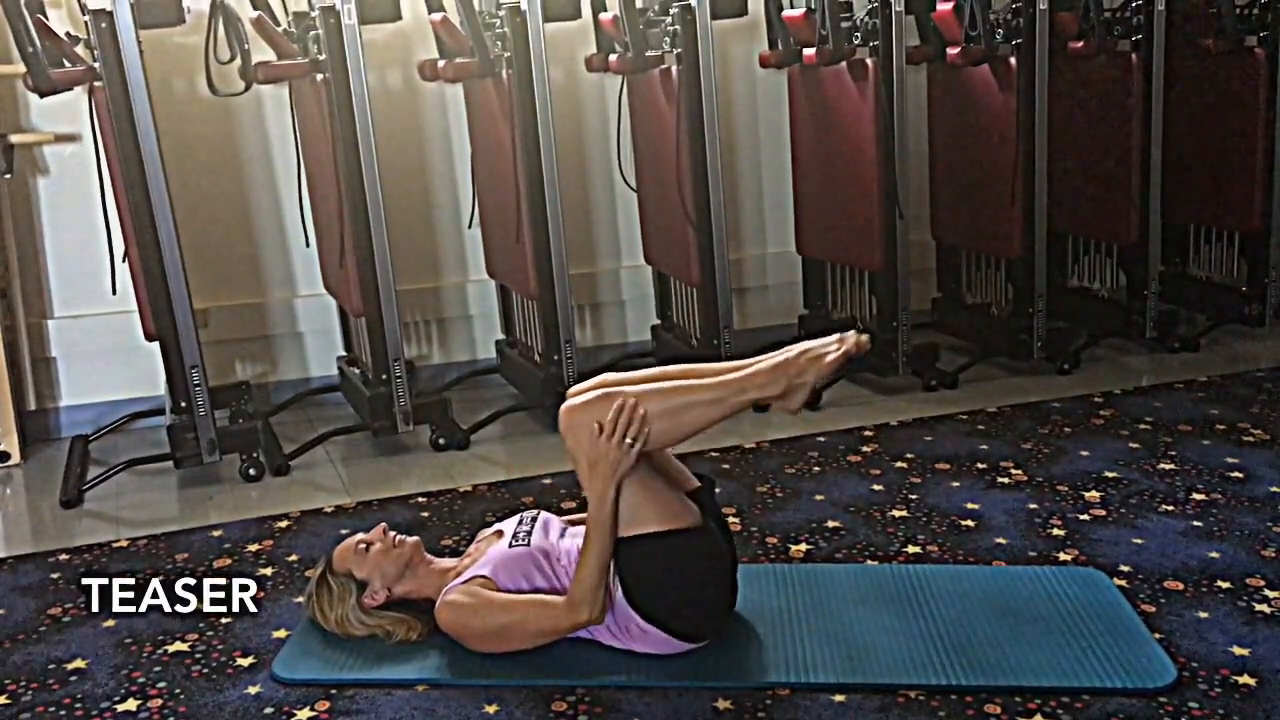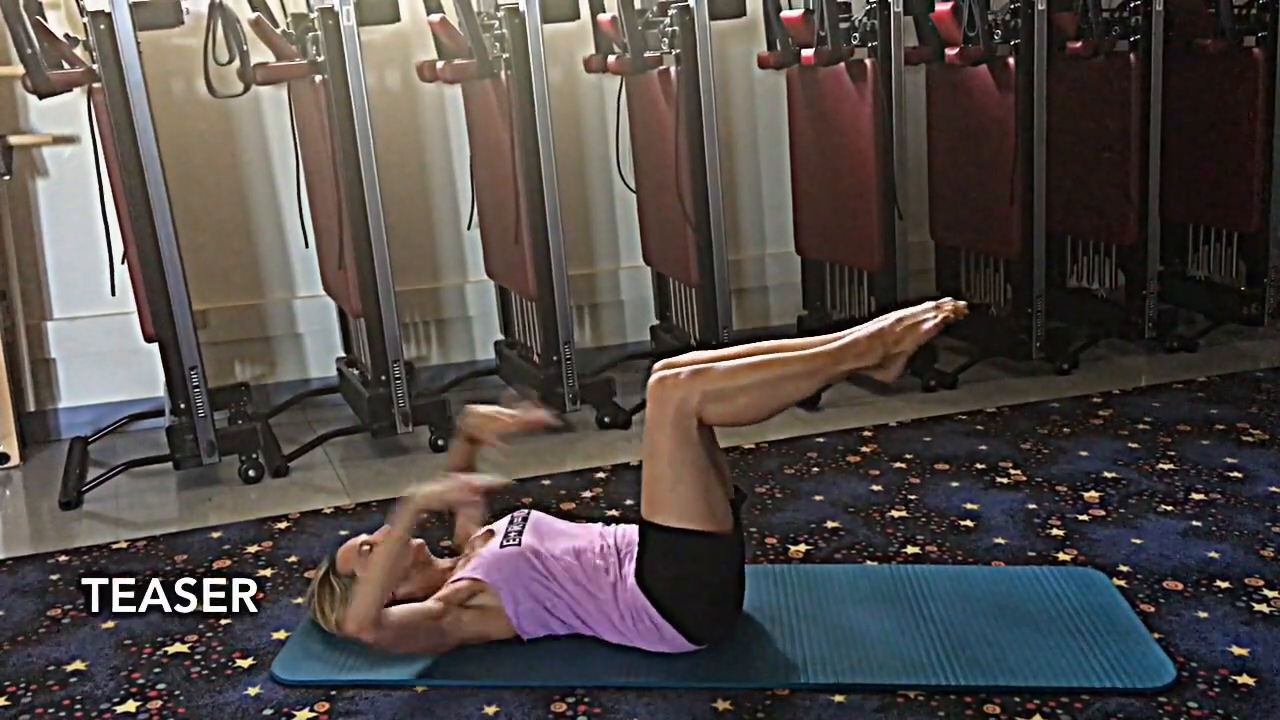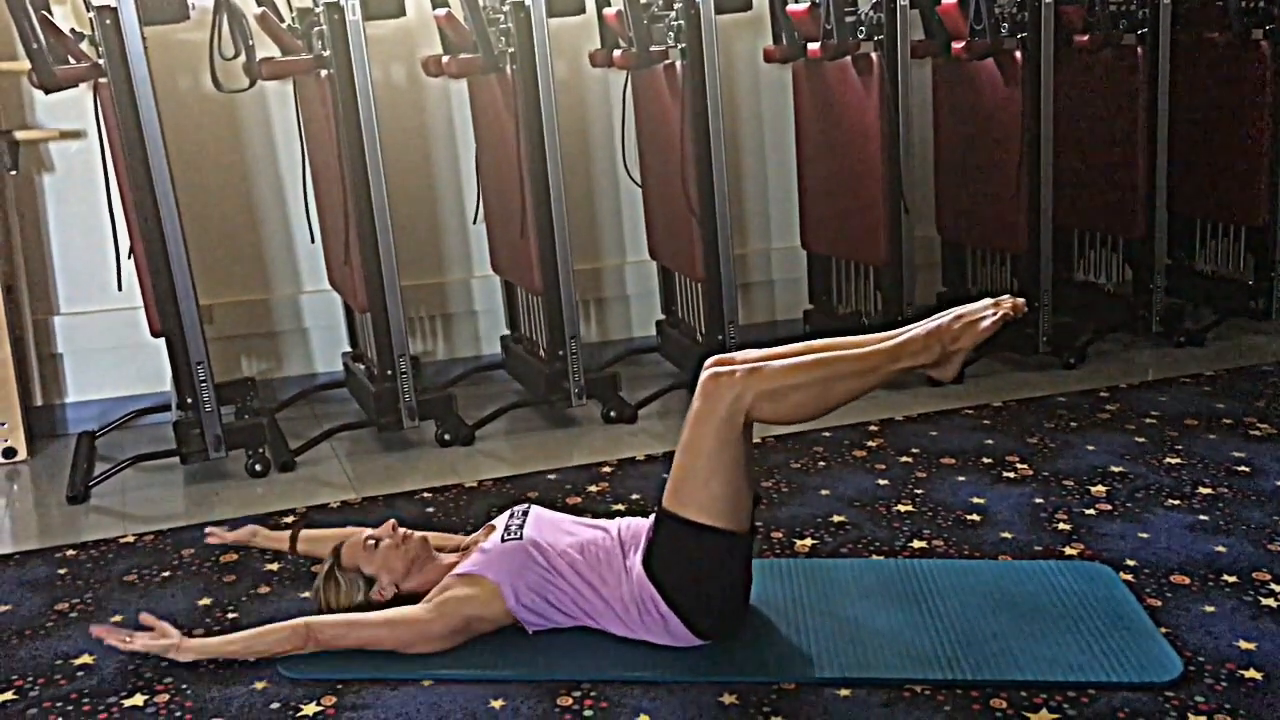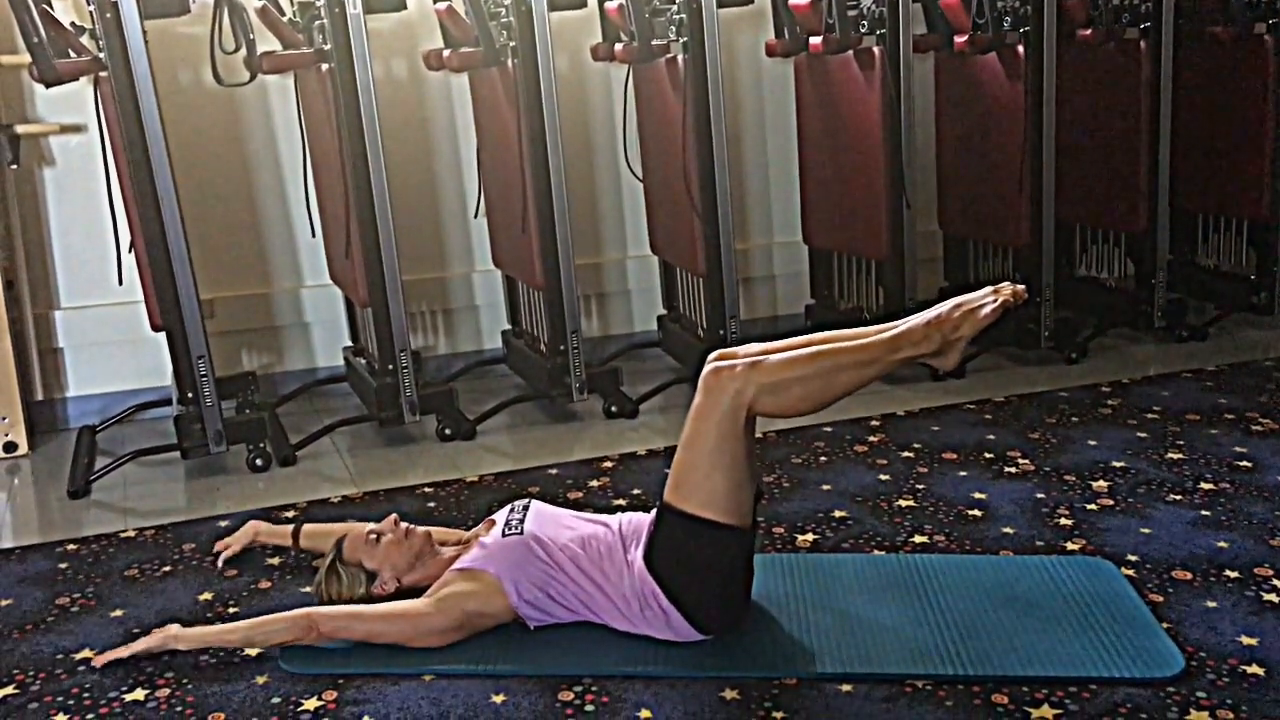
dt=0.7s
person 1, frame 1
left shoulder: (485, 546)
right shoulder: (456, 610)
left elbow: (592, 528)
right elbow: (585, 608)
left wrist: (613, 484)
right wrist: (602, 483)
left hip: (692, 559)
right hip: (678, 600)
left knee: (593, 400)
right knee: (585, 414)
left ankle: (778, 374)
right ankle: (776, 378)
person 1, frame 2
left shoulder: (476, 548)
right shoulder: (448, 609)
left elbow: (459, 479)
right elbow: (365, 624)
left wrist: (472, 427)
right wrist: (412, 505)
left hip: (687, 575)
right hip: (682, 602)
left knee: (677, 378)
right knee: (674, 390)
left ankle: (868, 347)
right ankle: (868, 349)
person 1, frame 3
left shoulder: (473, 549)
right shoulder: (448, 609)
left elbow: (366, 537)
right elbow: (316, 631)
left wrist: (272, 536)
right wrist: (189, 646)
left hip: (680, 565)
right hip: (687, 595)
left knee: (731, 376)
right knee: (726, 384)
left ankle: (919, 347)
right ankle: (917, 348)
person 1, frame 4
left shoulder: (471, 544)
right shoulder: (450, 602)
left elbow: (364, 528)
right elbow: (314, 622)
left wrist: (277, 529)
right wrist: (180, 636)
left hip: (678, 557)
right hip: (687, 590)
left knee: (734, 370)
right knee: (730, 379)
left ankle: (921, 339)
right ankle: (918, 339)
